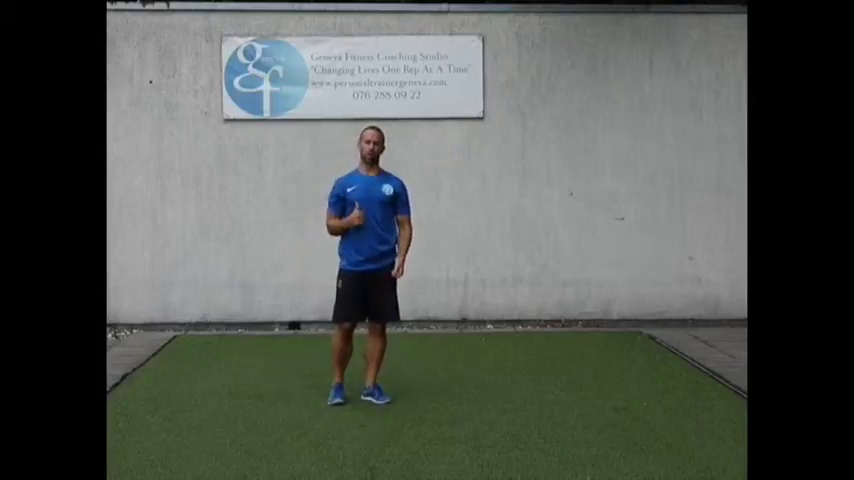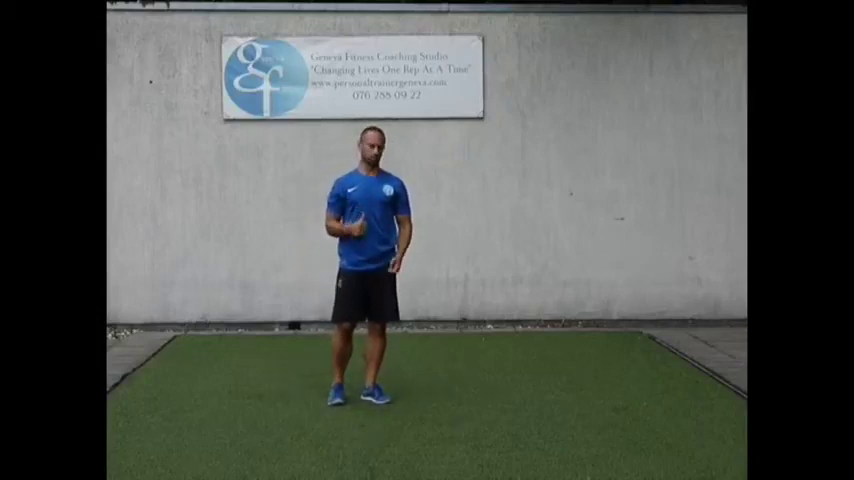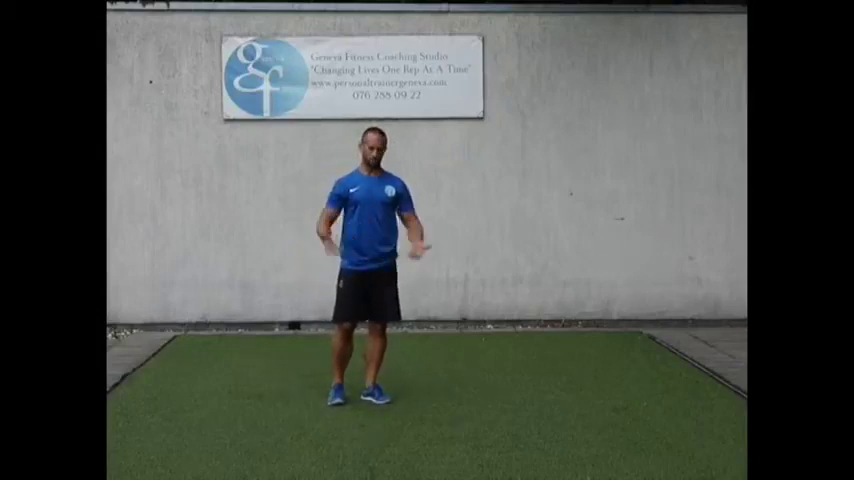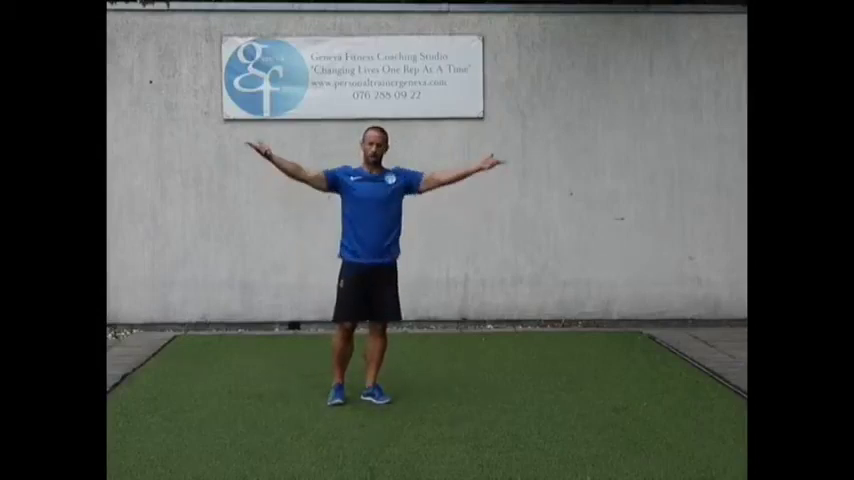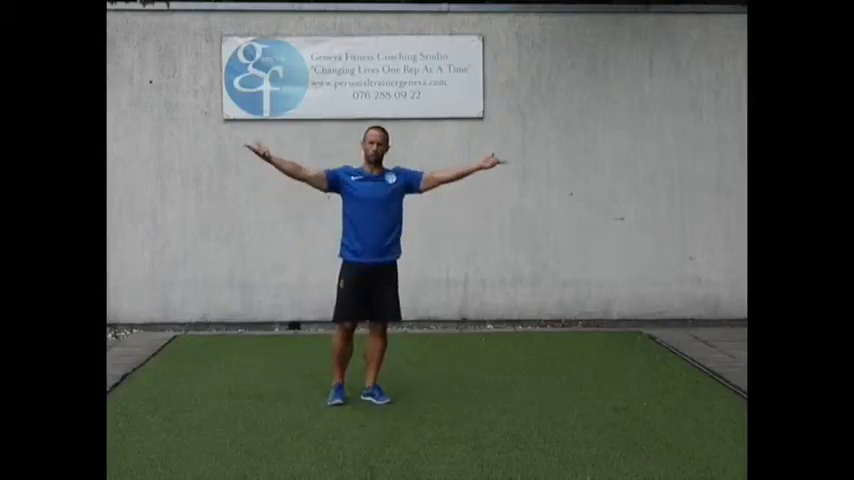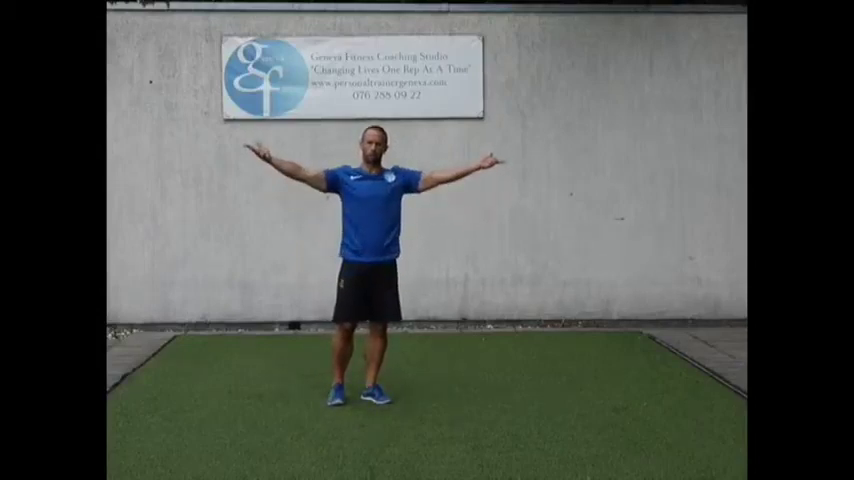
dt=0.4s
person 1, frame 1
left shoulder: (394, 185)
right shoulder: (343, 184)
left elbow: (404, 226)
right elbow: (331, 226)
left wrist: (401, 258)
right wrist: (349, 221)
left hip: (383, 269)
right hip: (351, 268)
left knee: (378, 327)
right knee: (344, 326)
left ankle: (371, 386)
right ankle: (337, 384)
person 1, frame 2
left shoulder: (394, 184)
right shoulder: (343, 184)
left elbow: (405, 224)
right elbow: (330, 224)
left wrist: (400, 254)
right wrist: (349, 229)
left hip: (383, 269)
right hip: (351, 268)
left knee: (378, 327)
right knee: (344, 326)
left ankle: (371, 386)
right ankle: (337, 384)
person 1, frame 3
left shoulder: (396, 184)
right shoulder: (345, 183)
left elbow: (411, 219)
right elbow: (326, 218)
left wrist: (417, 242)
right wrist: (325, 236)
left hip: (384, 269)
right hip: (352, 269)
left knee: (379, 327)
right knee: (344, 326)
left ankle: (371, 386)
right ankle: (337, 384)
person 1, frame 4
left shoulder: (400, 178)
right shoulder: (344, 176)
left elbow: (438, 178)
right elbow: (305, 175)
left wrist: (479, 167)
right wrist: (272, 158)
left hip: (385, 267)
right hip: (353, 266)
left knee: (379, 327)
right knee: (345, 326)
left ankle: (371, 386)
right ankle: (337, 384)
person 1, frame 5
left shoulder: (400, 178)
right shoulder: (345, 177)
left elbow: (438, 177)
right elbow: (305, 174)
left wrist: (479, 166)
right wrist: (270, 158)
left hip: (385, 266)
right hip: (353, 265)
left knee: (379, 327)
right knee: (345, 326)
left ankle: (371, 386)
right ankle: (337, 385)
person 1, frame 6
left shoulder: (399, 177)
right shoulder: (344, 177)
left elbow: (436, 177)
right elbow: (304, 174)
left wrist: (478, 166)
right wrist: (270, 159)
left hip: (385, 266)
right hip: (353, 265)
left knee: (379, 327)
right knee: (345, 326)
left ankle: (371, 386)
right ankle: (337, 385)
